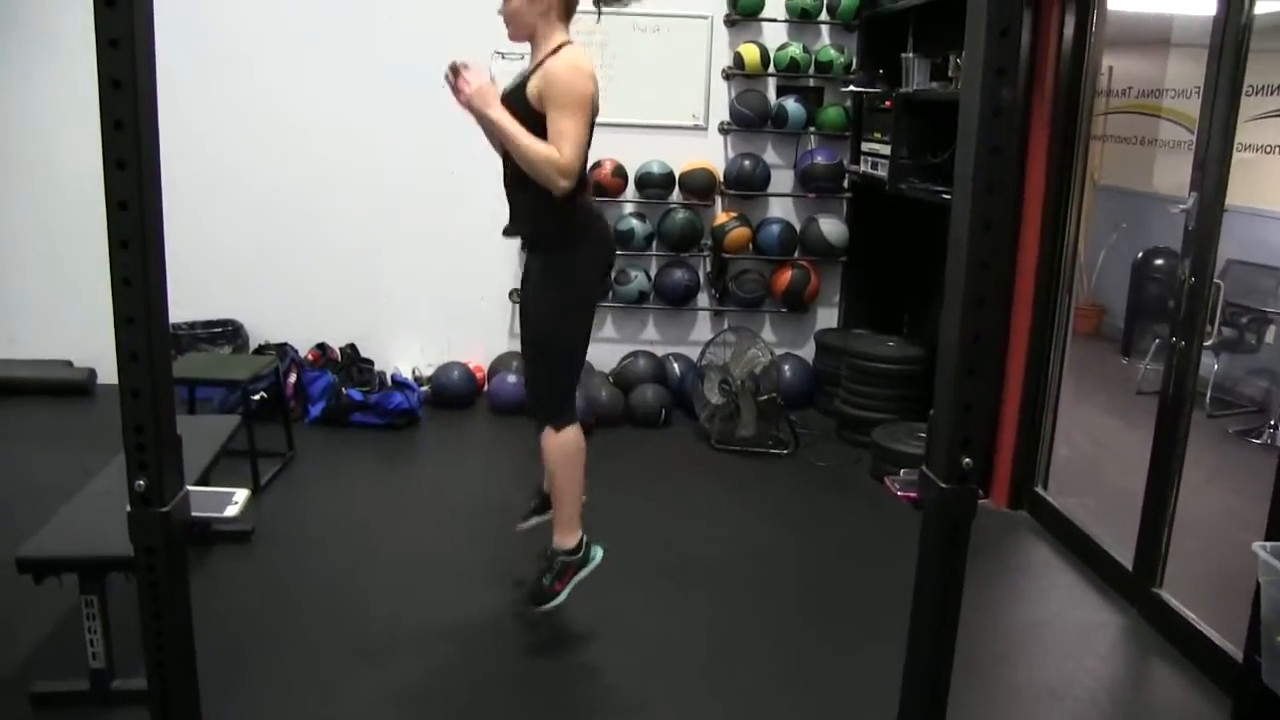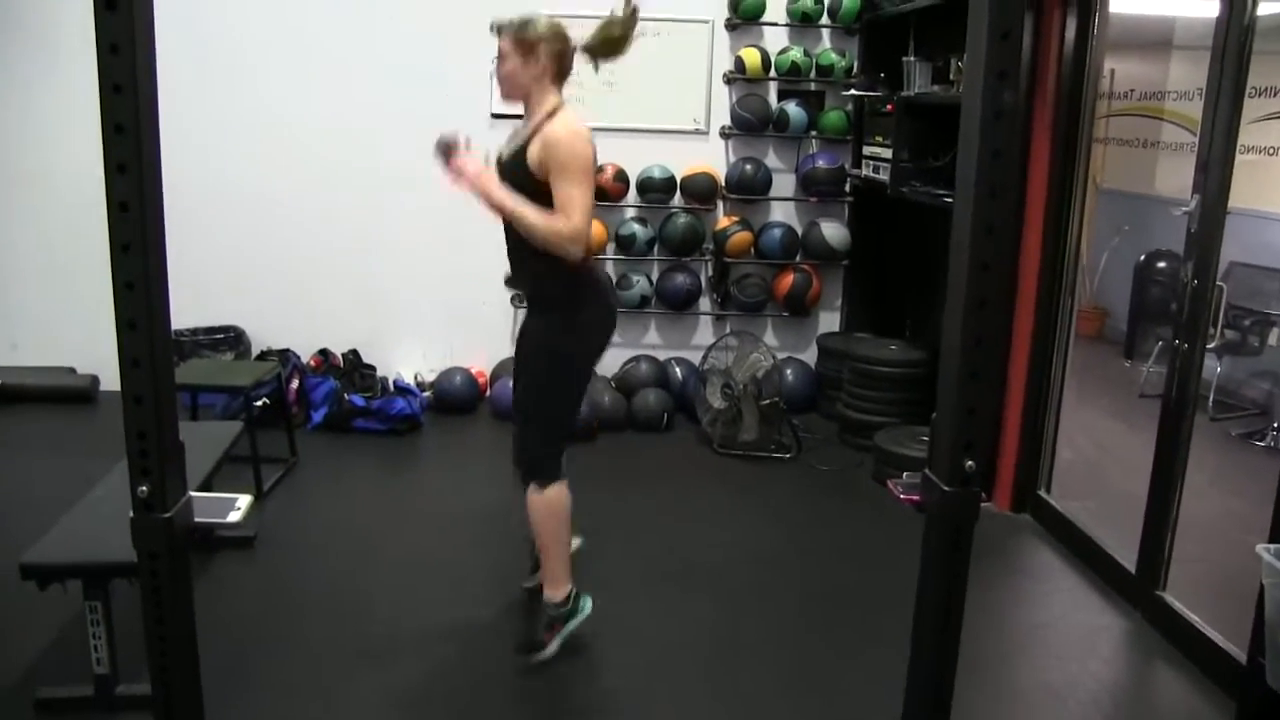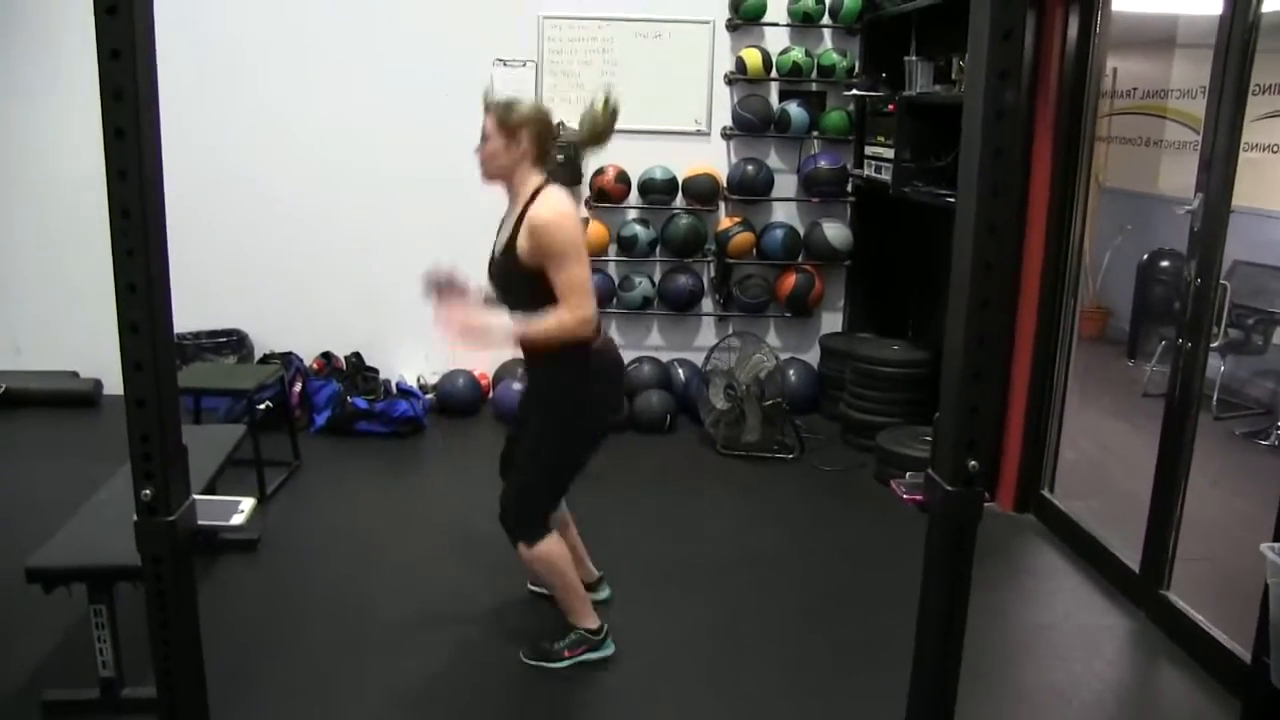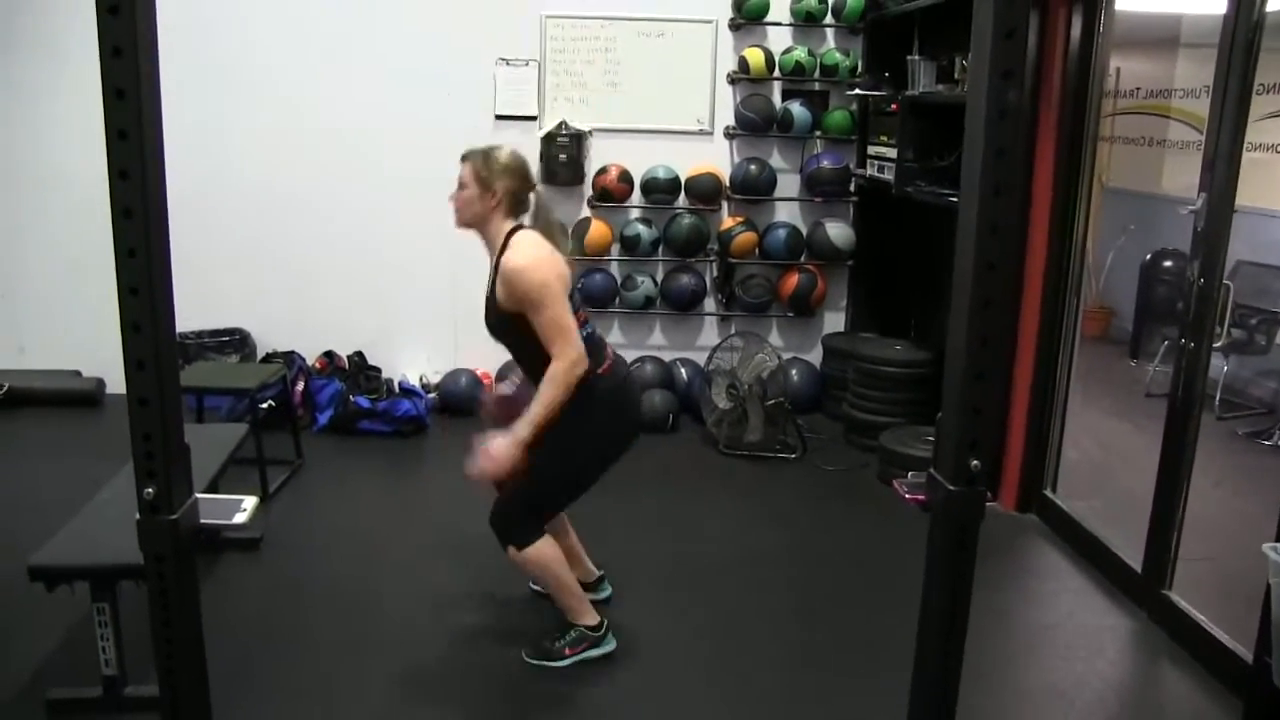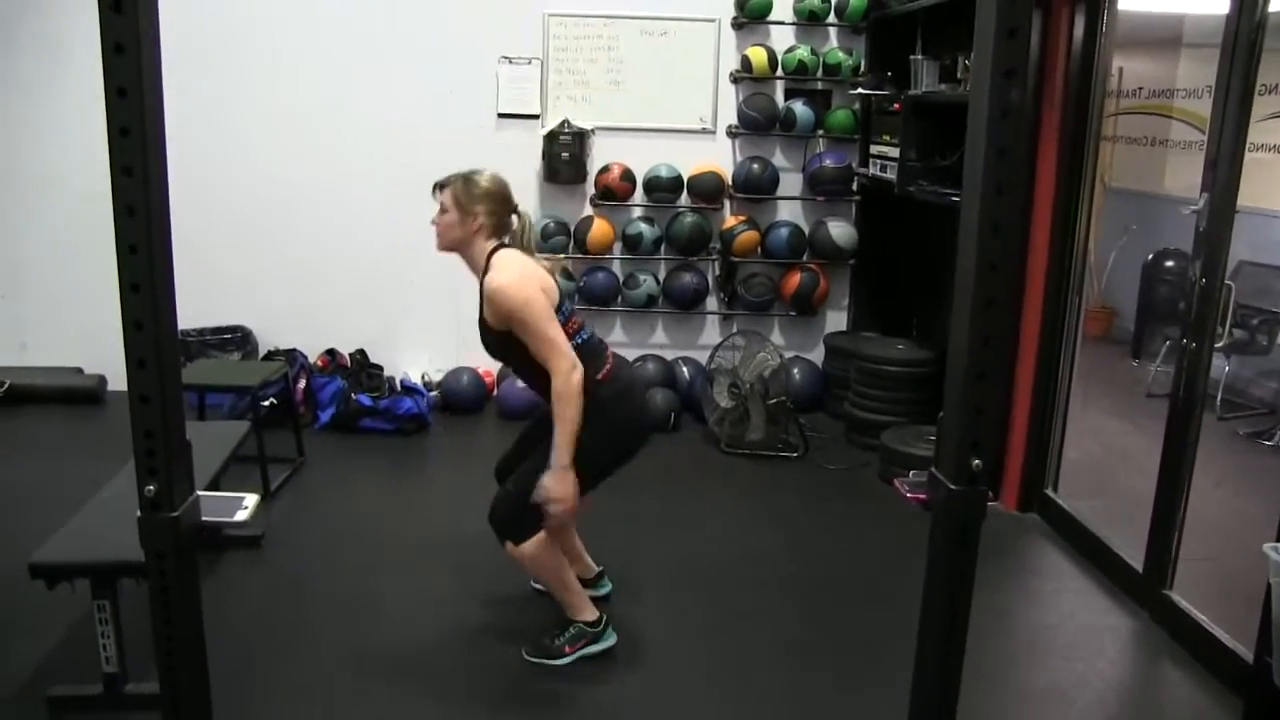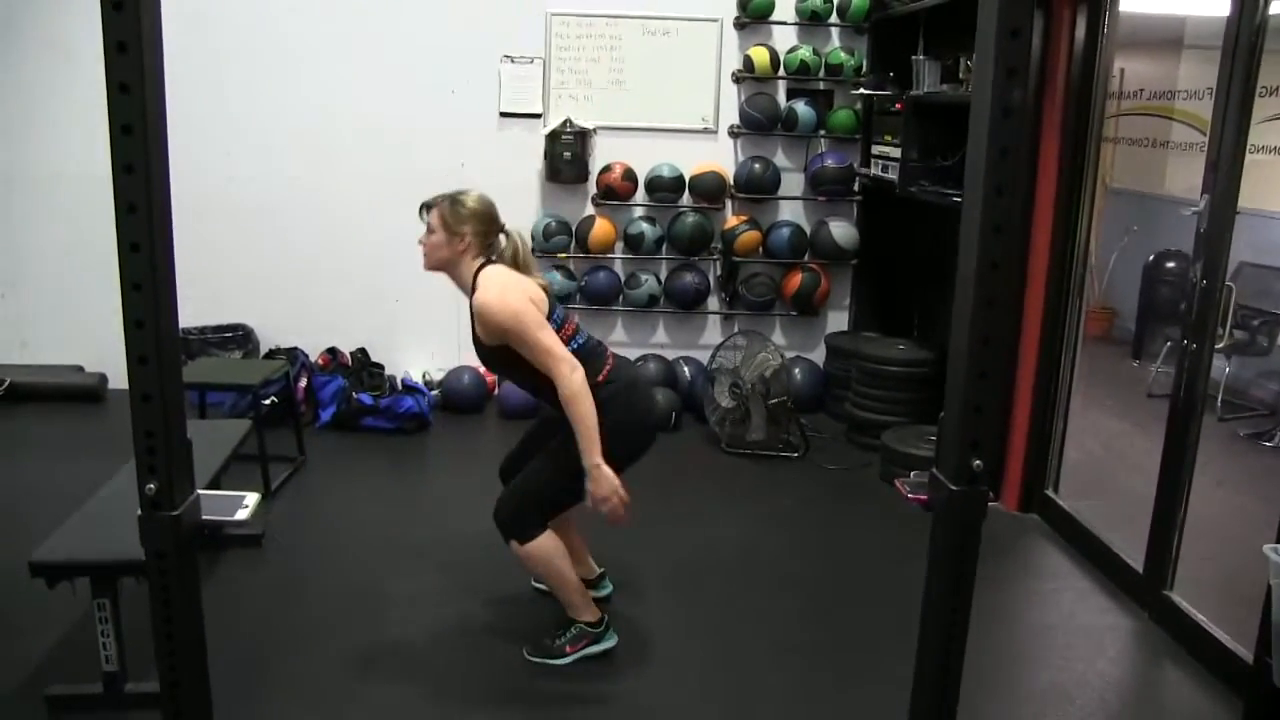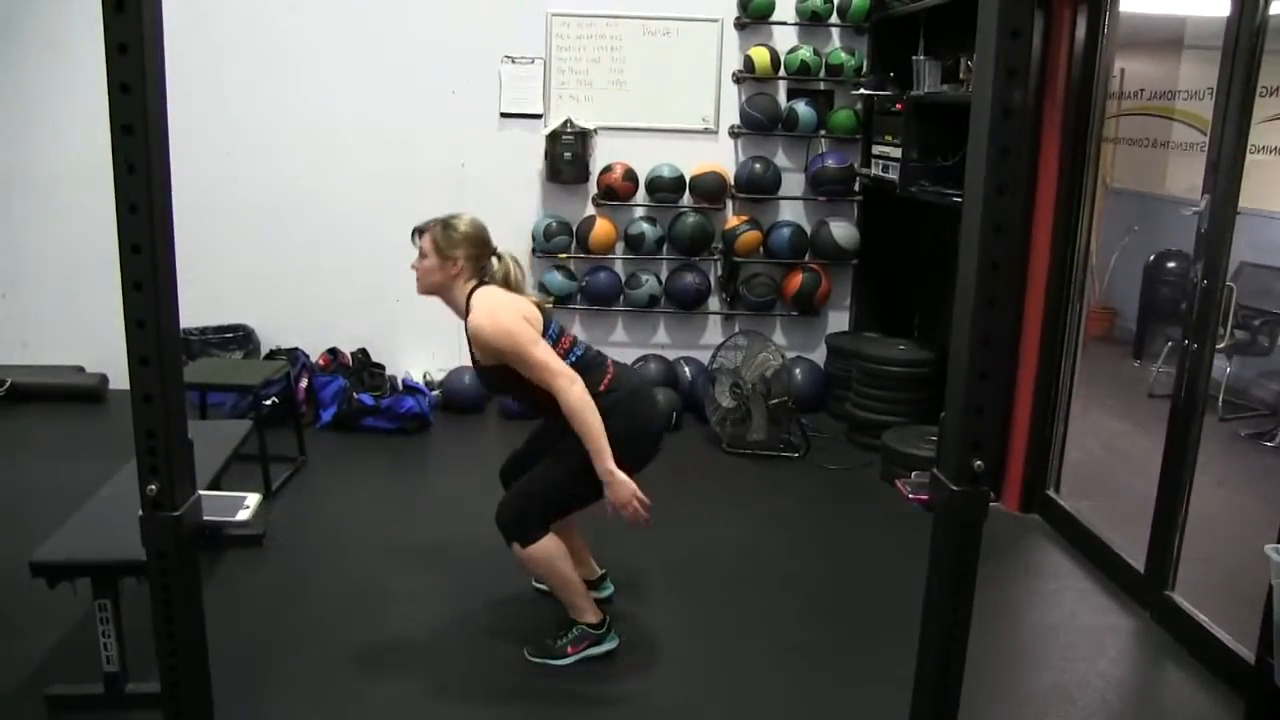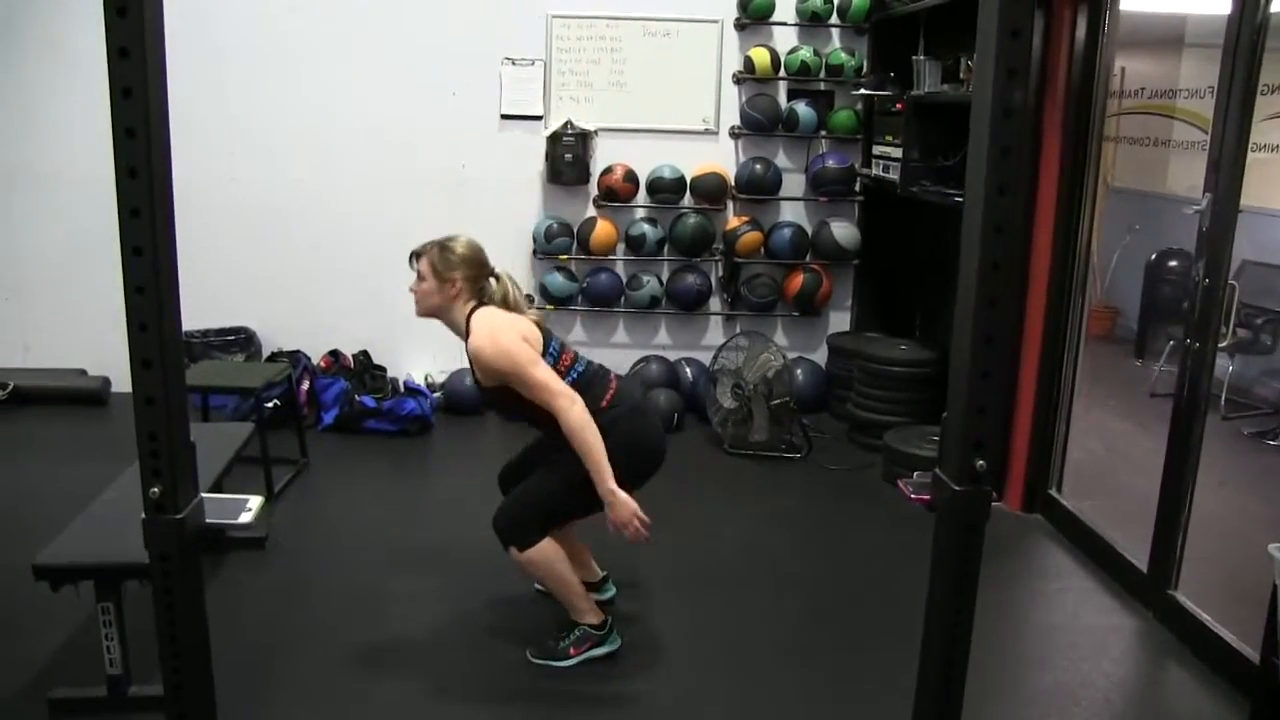
dt=0.1s
person 1, frame 1
left shoulder: (568, 67)
right shoulder: (542, 66)
left elbow: (560, 172)
right elbow: (516, 153)
left wrist: (489, 108)
right wrist: (479, 107)
left hip: (573, 250)
right hip: (549, 248)
left knee: (550, 399)
right knee: (541, 386)
left ankle: (571, 548)
right ankle: (557, 487)
person 1, frame 2
left shoulder: (564, 133)
right shoulder: (536, 125)
left elbow: (571, 238)
left wrist: (489, 192)
right wrist: (481, 177)
left hip: (571, 308)
right hip: (549, 302)
left knee: (536, 452)
right knee: (535, 435)
left ankle: (561, 597)
right ankle: (554, 532)
person 1, frame 3
left shoulder: (551, 211)
right shoulder: (523, 206)
left elbow: (580, 318)
left wrist: (493, 323)
right wrist: (473, 297)
left hip: (583, 379)
right hip: (564, 372)
left knee: (522, 510)
right knee: (524, 477)
left ankle: (587, 631)
right ankle: (584, 577)
person 1, frame 4
left shoulder: (522, 257)
right shoulder: (514, 248)
left elbow: (568, 361)
left wrist: (515, 438)
right wrist: (514, 432)
left hip: (600, 404)
right hip: (584, 396)
left knee: (512, 519)
right knee: (518, 486)
left ankle: (588, 628)
right ankle: (587, 578)
person 1, frame 5
left shoulder: (503, 281)
right shoulder: (501, 265)
left elbow: (566, 369)
left wrist: (562, 467)
left hip: (612, 409)
right hip: (599, 396)
left knee: (511, 513)
right knee: (513, 477)
left ankle: (589, 625)
right ankle: (586, 574)
person 1, frame 6
left shoulder: (491, 297)
right shoulder: (494, 280)
left elbow: (568, 373)
left wrist: (595, 467)
left hip: (617, 410)
right hip: (604, 394)
left knee: (516, 514)
right knee: (516, 478)
left ankle: (589, 624)
right ankle: (588, 575)
person 1, frame 7
left shoulder: (485, 321)
right shoulder: (488, 302)
left elbow: (567, 384)
left wrist: (609, 474)
left hip: (624, 421)
right hip: (614, 402)
left knee: (518, 516)
right knee: (518, 478)
left ankle: (591, 626)
right ankle: (588, 575)
person 1, frame 8
left shoulder: (486, 341)
right shoulder: (488, 321)
left elbow: (566, 403)
left wrist: (610, 493)
left hip: (625, 434)
right hip: (614, 414)
left knee: (515, 522)
right knee: (515, 484)
left ankle: (592, 627)
right ankle: (589, 577)
